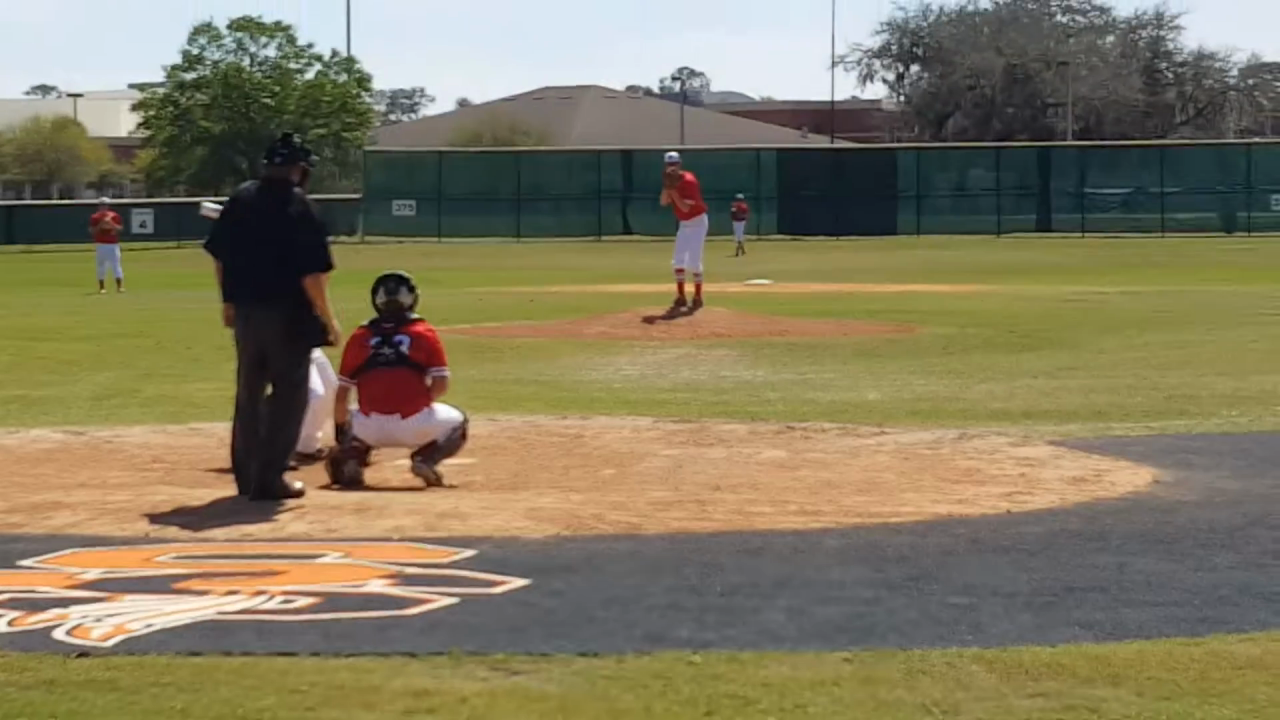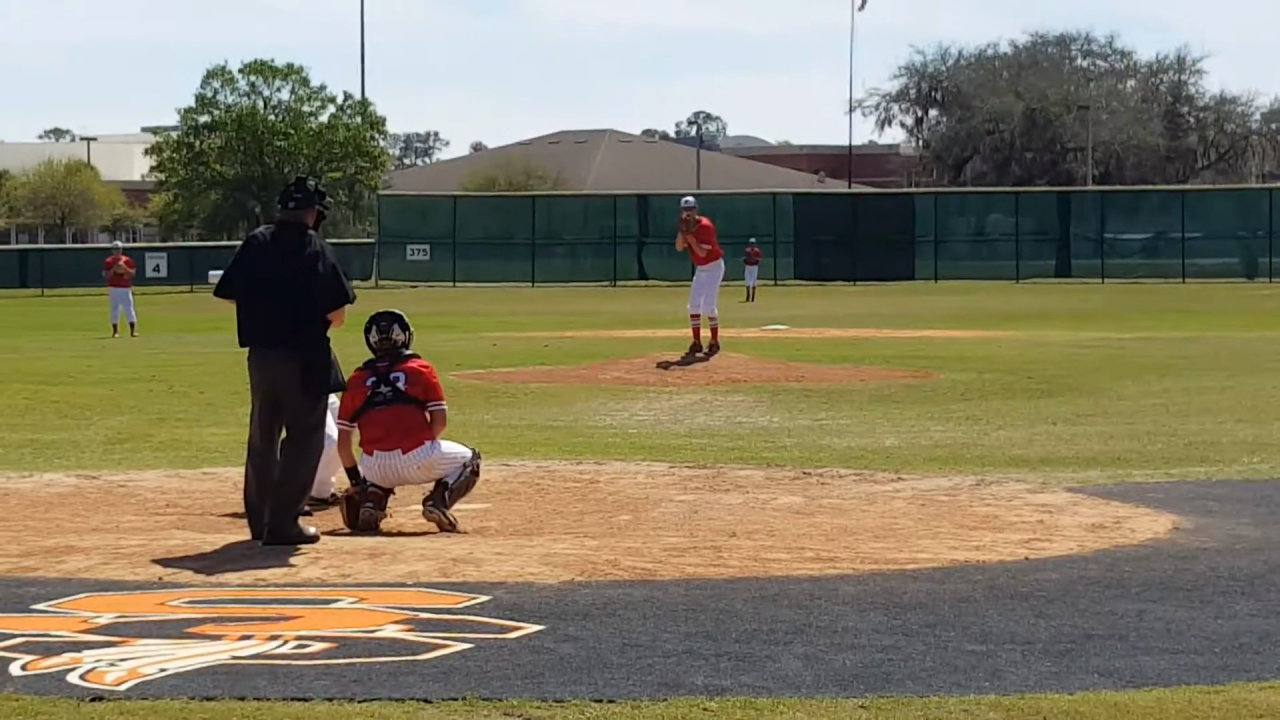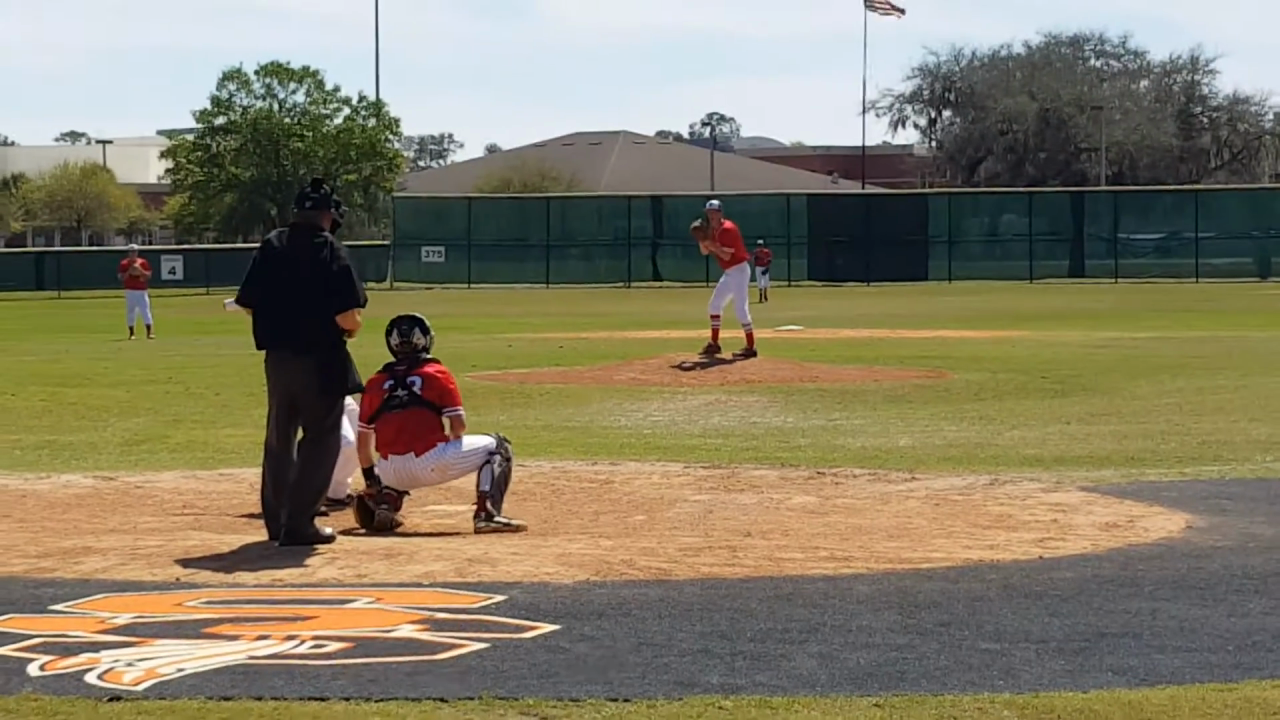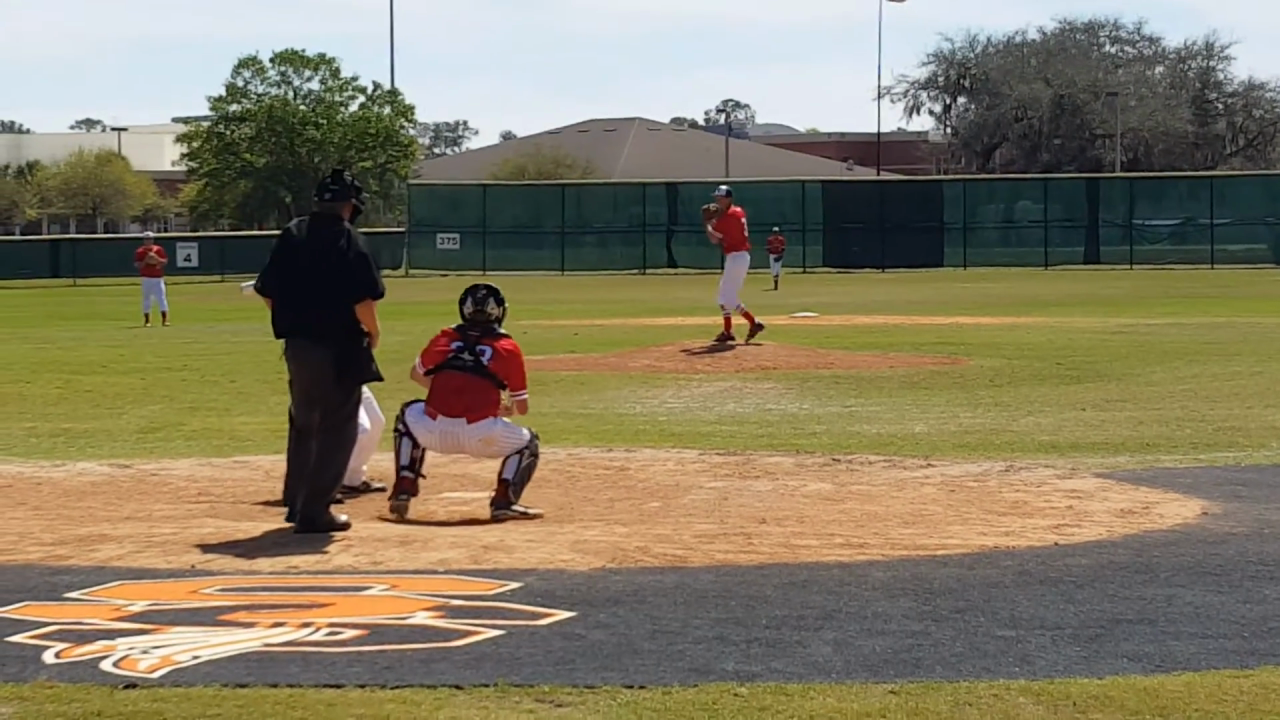
dt=0.5s
person 1, frame 1
left shoulder: (240, 199)
right shoulder: (299, 206)
left elbow: (220, 258)
right elbow: (312, 274)
left wrist: (229, 302)
right wrist: (327, 318)
left hip: (246, 312)
right hip: (287, 315)
left knee: (249, 394)
right knee: (288, 395)
left ankle: (247, 475)
right ankle: (268, 478)
person 1, frame 2
left shoulder: (255, 242)
right shoulder: (315, 248)
left elbow: (230, 293)
right elbow: (336, 313)
right wrist: (326, 317)
left hip: (261, 354)
right hip: (304, 358)
left knee: (262, 438)
right knee: (303, 439)
left ankle: (260, 520)
right ankle: (282, 523)
person 1, frame 3
left shoulder: (271, 246)
right shoulder: (329, 250)
left elbow: (249, 305)
right elbow: (345, 314)
right wrist: (356, 327)
left hip: (277, 357)
right hip: (320, 359)
left knee: (279, 439)
right knee: (321, 440)
left ankle: (277, 520)
right ankle: (298, 524)
person 1, frame 4
left shoulder: (291, 234)
right shoulder: (349, 239)
left elbow: (268, 295)
right elbow: (362, 302)
right wrist: (373, 332)
left hip: (297, 345)
right hip: (339, 348)
left knee: (303, 422)
right knee: (337, 429)
left ankle: (297, 503)
right ankle: (313, 511)
person 2, frame 1
left shoulder: (359, 337)
right shoulder: (425, 333)
left elbow: (342, 396)
right elbow: (441, 385)
left wrist: (341, 438)
left hip: (371, 429)
right hip: (415, 426)
left knee: (355, 416)
right knee: (458, 422)
left ankle: (353, 459)
right ankle: (427, 457)
person 2, frame 2
left shoulder: (357, 379)
right shoulder: (421, 369)
left elbow: (343, 442)
right elbow: (440, 420)
left wrist: (355, 481)
left hip: (376, 469)
right hip: (418, 459)
right knee: (470, 460)
left ankle: (370, 503)
right ankle: (439, 500)
person 2, frame 3
left shoulder: (376, 382)
right shoulder: (438, 374)
left elbow: (364, 439)
right elbow: (458, 423)
left wrist: (370, 482)
right wrist: (448, 445)
left hip: (394, 472)
right hip: (433, 461)
right knee: (498, 447)
left ankle: (385, 504)
right ankle: (487, 513)
person 2, frame 4
left shoulder: (444, 339)
right shoulder: (508, 347)
left elbow: (417, 375)
right elbow: (522, 408)
right wrist: (506, 408)
left hip: (435, 431)
right hip: (480, 432)
left knee: (408, 416)
right knee: (528, 442)
left ankle: (403, 490)
right ankle: (505, 500)
